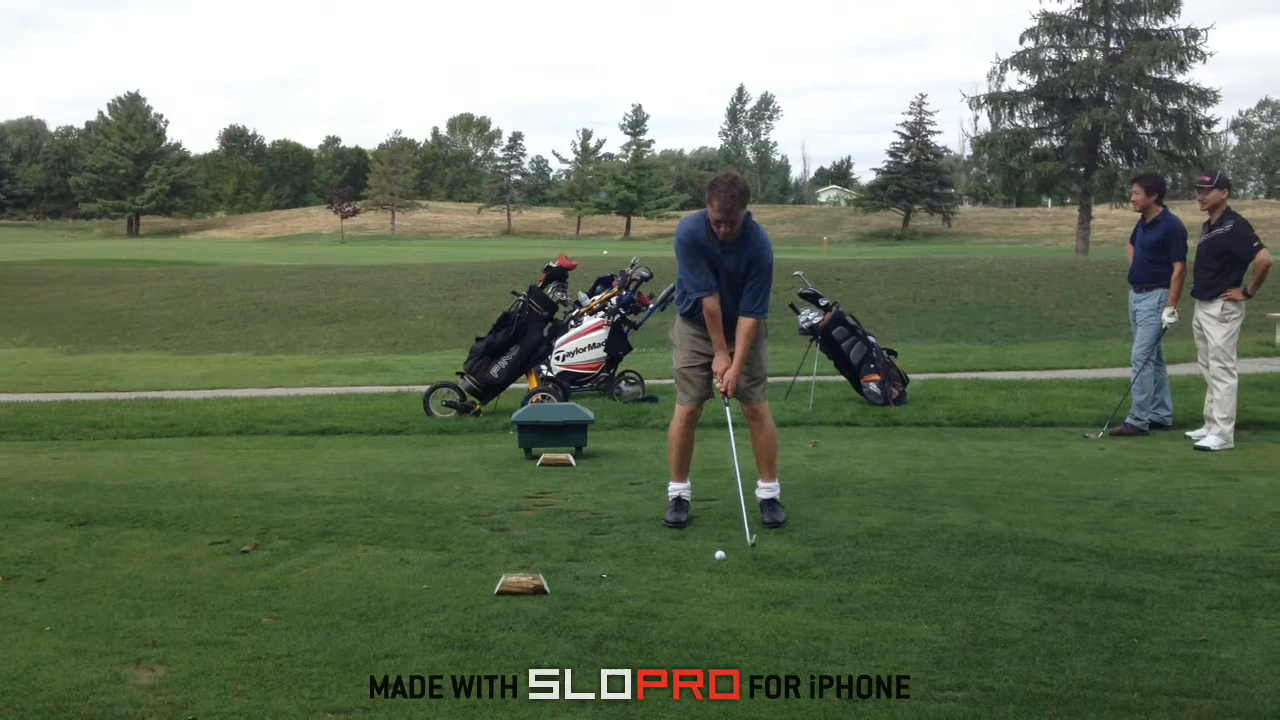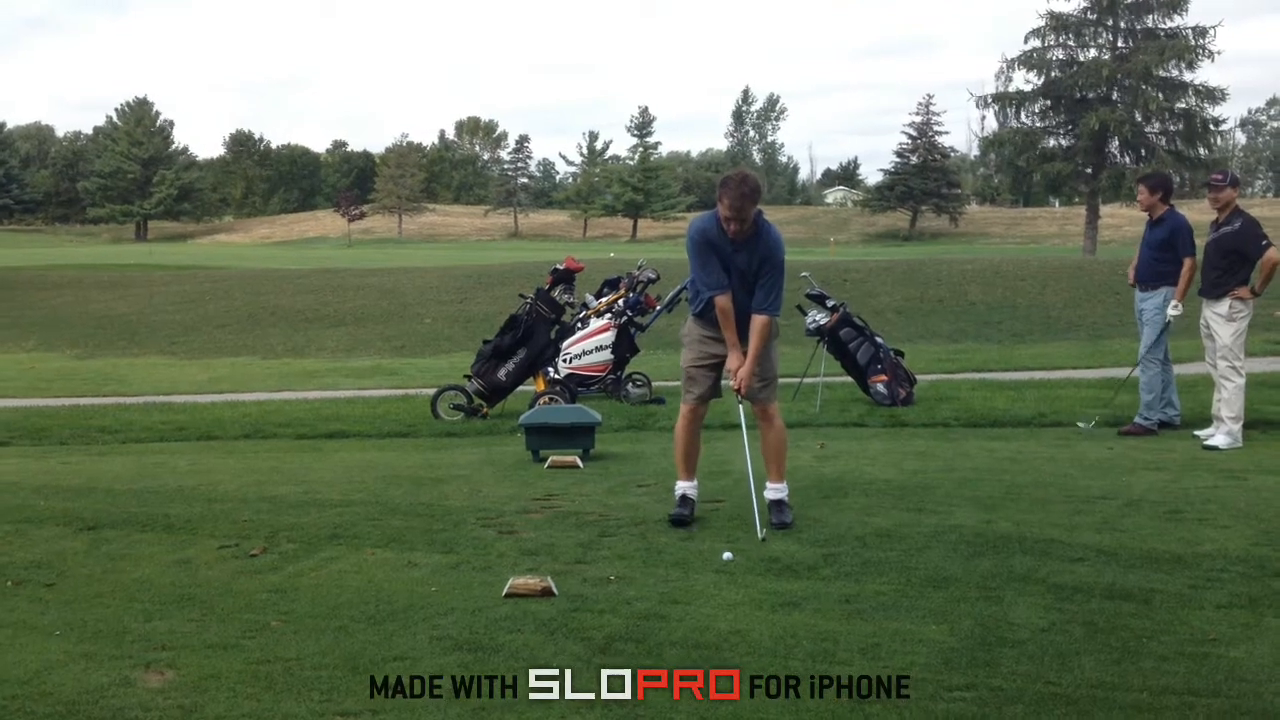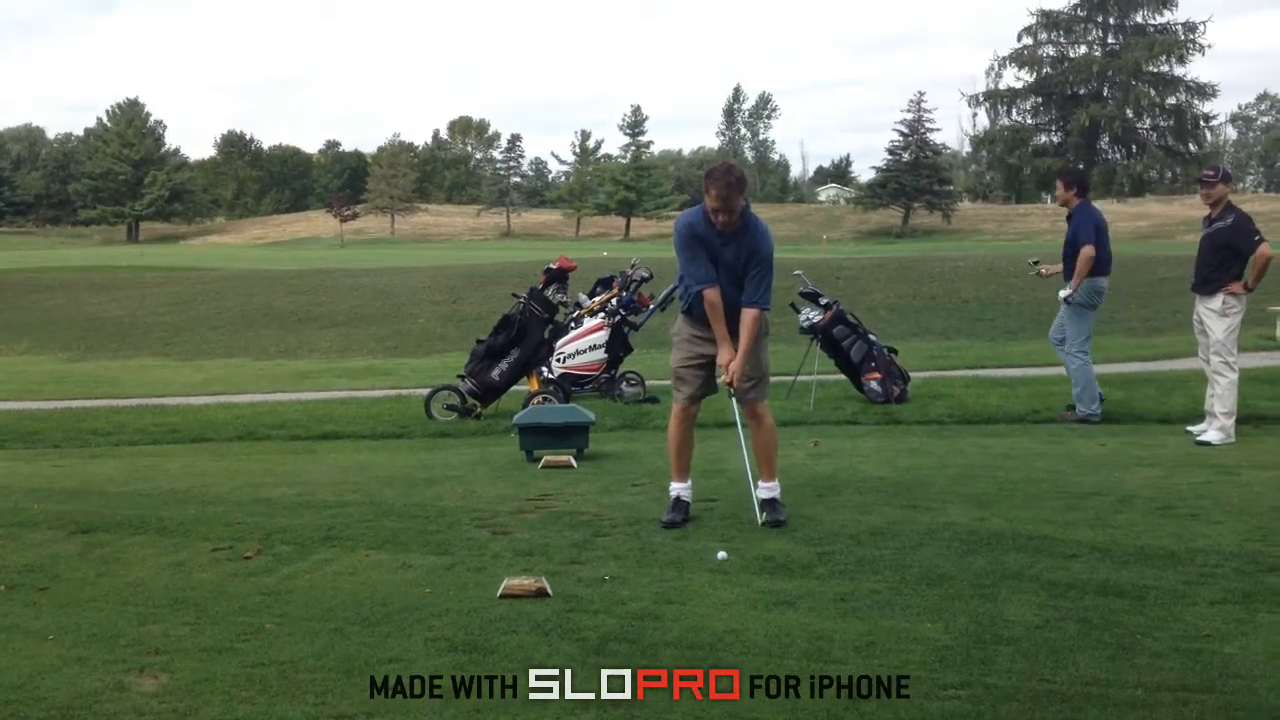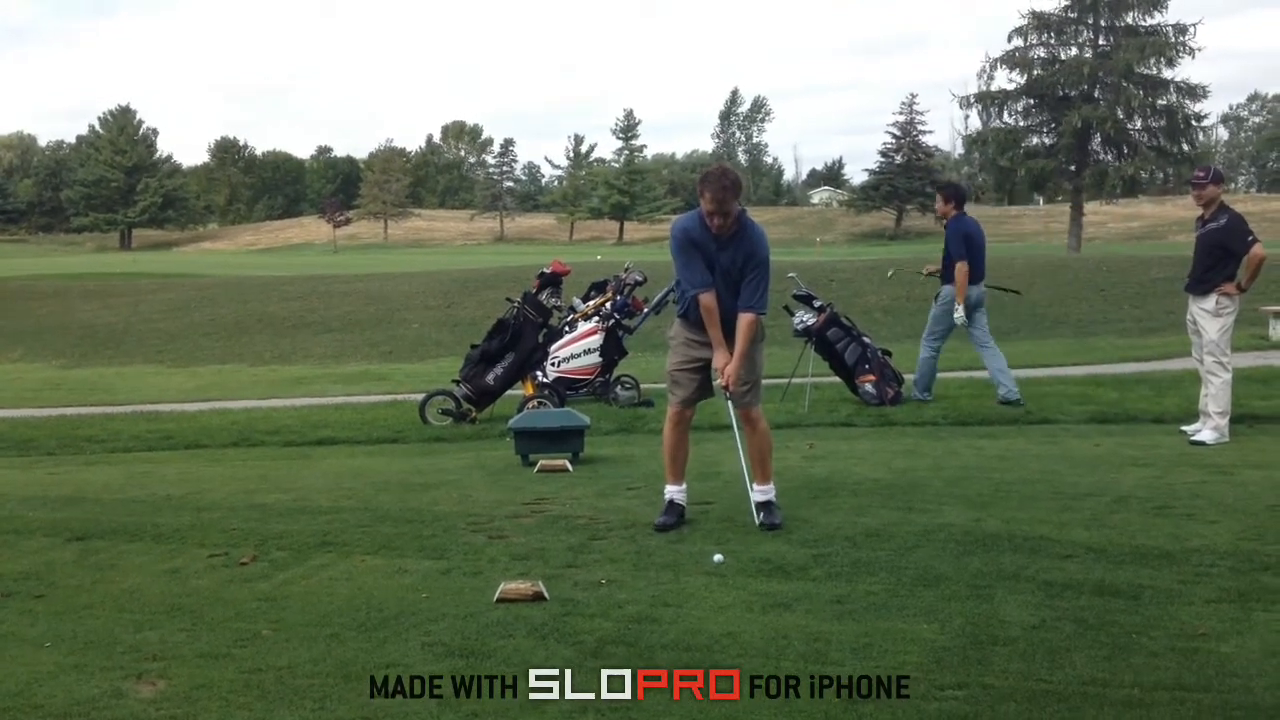
dt=1s
person 1, frame 1
left shoulder: (759, 244)
right shoulder: (689, 231)
left elbow: (751, 312)
right elbow: (707, 297)
left wrist: (736, 365)
right wrist: (718, 352)
left hip: (744, 328)
right hip: (695, 326)
left knee: (757, 409)
right knee: (687, 410)
left ankle: (768, 492)
right ankle: (678, 493)
person 1, frame 2
left shoulder: (771, 241)
right shoulder: (700, 231)
left elbow: (764, 310)
right elbow: (719, 295)
left wrist: (749, 363)
right wrist: (732, 350)
left hip: (755, 327)
right hip: (707, 326)
left knee: (767, 409)
right knee: (691, 408)
left ankle: (777, 493)
right ankle: (686, 492)
person 1, frame 3
left shoulder: (758, 235)
right shoulder: (688, 226)
left elbow: (754, 304)
right elbow: (707, 289)
left wrist: (740, 355)
right wrist: (722, 346)
left hip: (745, 326)
right hip: (696, 326)
left knee: (757, 408)
right knee: (683, 408)
left ankle: (769, 492)
right ankle: (680, 494)
person 1, frame 4
left shoulder: (755, 239)
right shoulder: (683, 230)
left elbow: (750, 308)
right elbow: (703, 293)
left wrist: (736, 360)
right wrist: (718, 350)
left hip: (741, 330)
right hip: (692, 329)
left knee: (751, 412)
right knee: (678, 412)
left ankle: (764, 495)
right ankle: (675, 497)
person 2, frame 1
left shoulder: (1235, 226)
right shoulder: (1207, 226)
left elbow: (1264, 259)
left wrist: (1247, 292)
right wrist: (1201, 302)
left hip: (1223, 308)
right hip: (1202, 306)
left knee: (1222, 370)
right knee: (1209, 370)
left ankle: (1223, 433)
right ankle: (1211, 425)
person 2, frame 2
left shoulder: (1244, 224)
right shoulder: (1215, 225)
left wrist: (1255, 291)
left hip: (1230, 306)
right hip: (1209, 305)
left knee: (1230, 369)
right knee: (1217, 369)
left ankle: (1231, 432)
right ankle: (1219, 425)
person 2, frame 3
left shoulder: (1236, 220)
right shoulder: (1208, 220)
left elbow: (1265, 253)
left wrist: (1248, 286)
right wrist: (1200, 288)
left hip: (1223, 302)
right hip: (1203, 300)
left knee: (1223, 364)
right knee: (1210, 364)
left ankle: (1224, 428)
right ankle: (1212, 420)
person 2, frame 4
left shoulder: (1229, 220)
right shoulder: (1201, 221)
left elbow: (1257, 253)
left wrist: (1241, 286)
right wrist: (1194, 279)
left hip: (1217, 302)
right hip: (1196, 300)
left knee: (1216, 364)
right knee: (1203, 364)
left ankle: (1217, 427)
right ankle: (1206, 420)
person 3, frame 1
left shoulder: (1172, 226)
right shoulder: (1143, 222)
left elbow: (1179, 269)
left wrist: (1171, 307)
left hip: (1155, 298)
right hip: (1135, 295)
left knee: (1141, 357)
right knee: (1152, 357)
left ankle: (1138, 420)
right ankle: (1161, 415)
person 3, frame 2
left shoulder: (1177, 223)
right shoulder: (1152, 222)
left elbow: (1189, 264)
left wrist: (1177, 301)
right wrist: (1134, 268)
left hip: (1161, 296)
right hip: (1142, 294)
left knee: (1149, 356)
right knee: (1158, 357)
left ankle: (1147, 420)
right ankle: (1168, 414)
person 3, frame 3
left shoulder: (1084, 216)
right shoulder: (1083, 214)
left elbow: (1088, 253)
left wrist: (1073, 286)
right wrist: (1054, 269)
left hip: (1085, 287)
right hip: (1084, 286)
left knee: (1076, 349)
right knee: (1058, 336)
left ankle: (1088, 409)
right ankle: (1089, 392)
person 3, frame 4
left shoulder: (955, 228)
right shoulder: (971, 225)
left elbow: (961, 268)
left wrist: (959, 305)
right wrist: (940, 269)
left hip: (954, 292)
right hip: (976, 289)
left knee: (931, 343)
right knee: (985, 343)
left ankle: (921, 392)
right ankle: (1010, 392)
